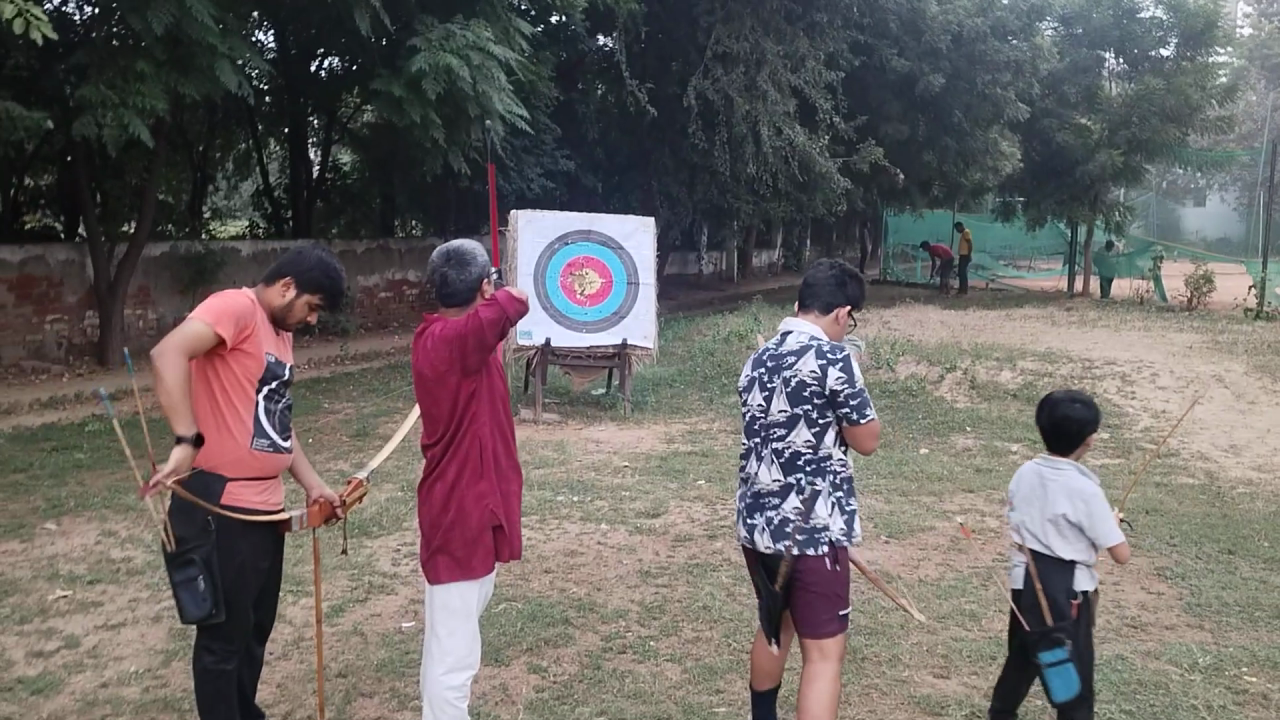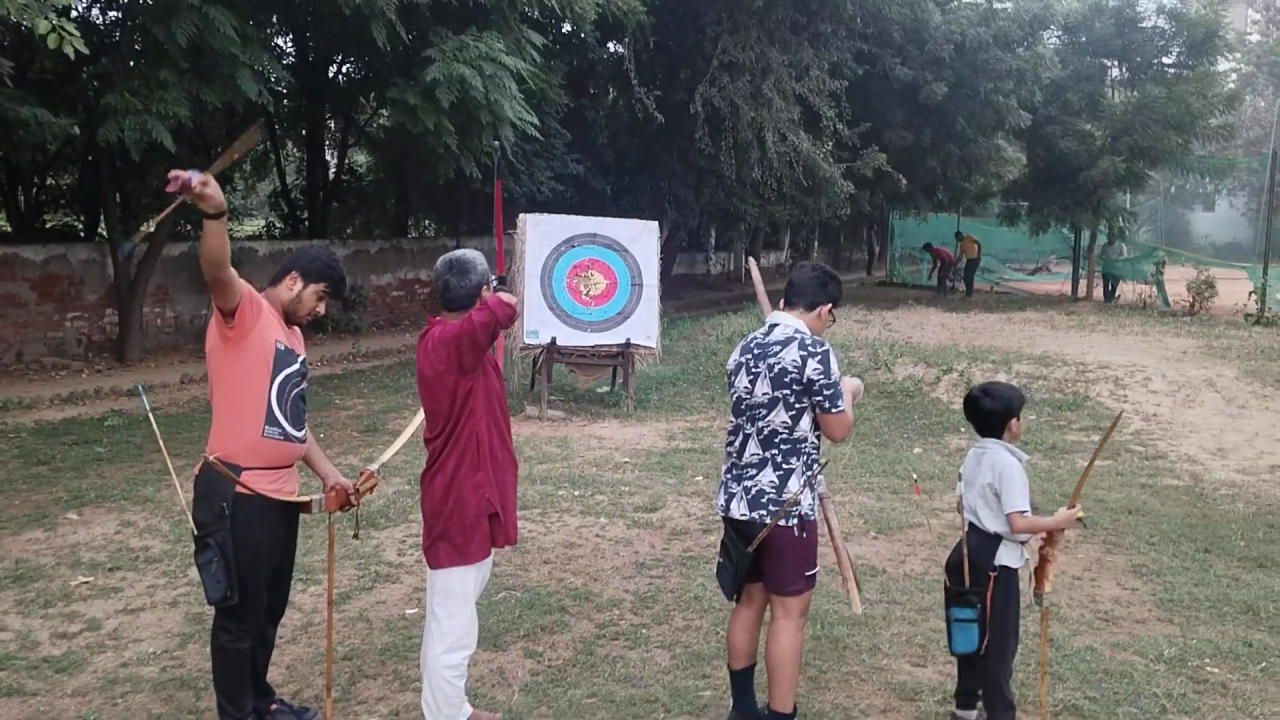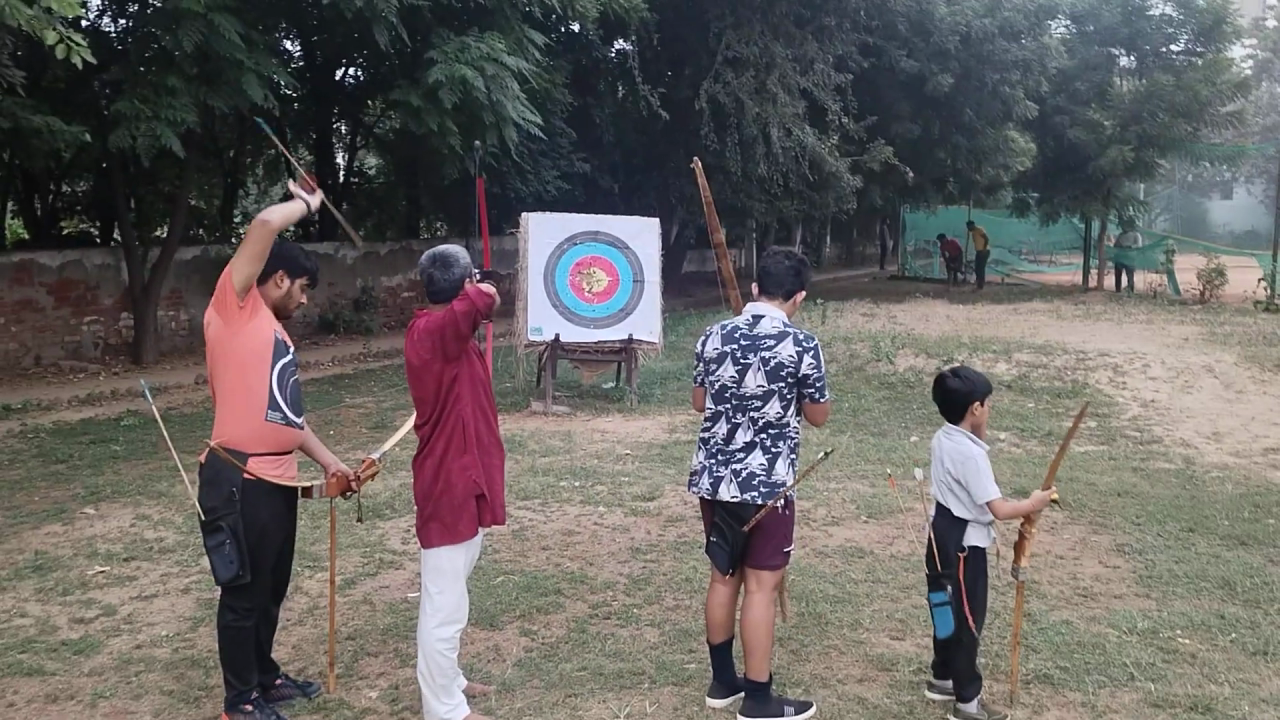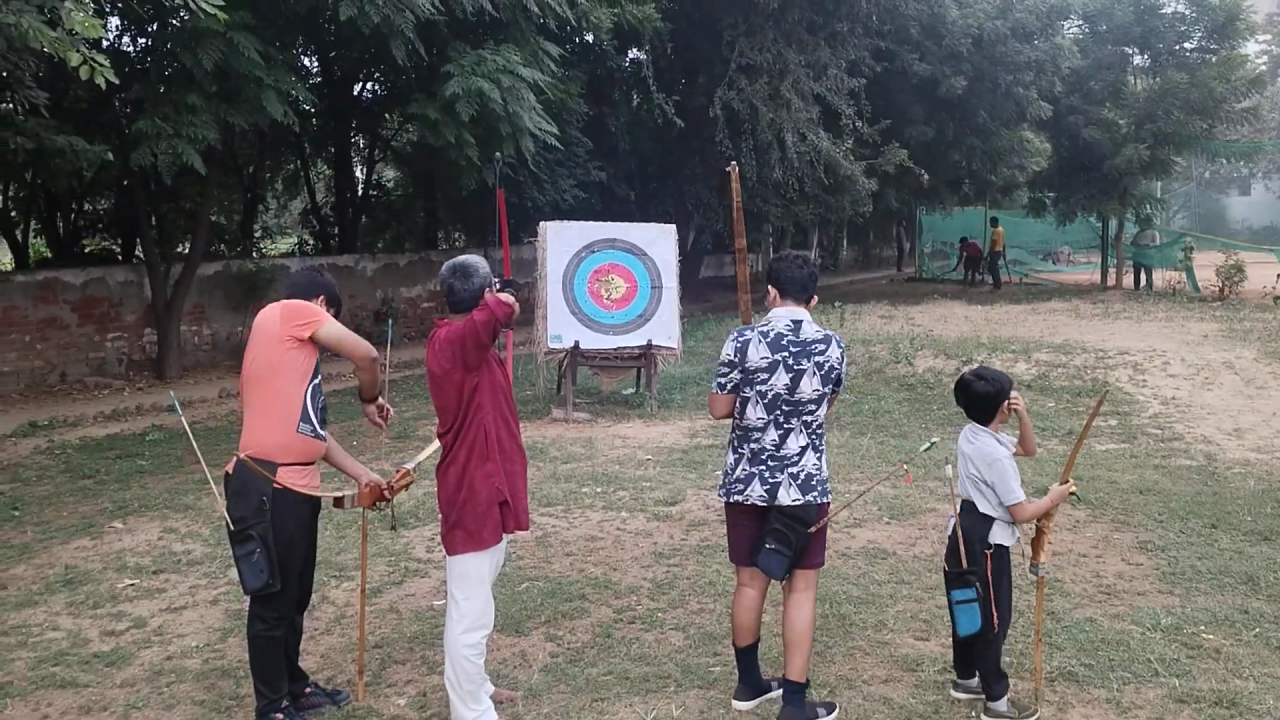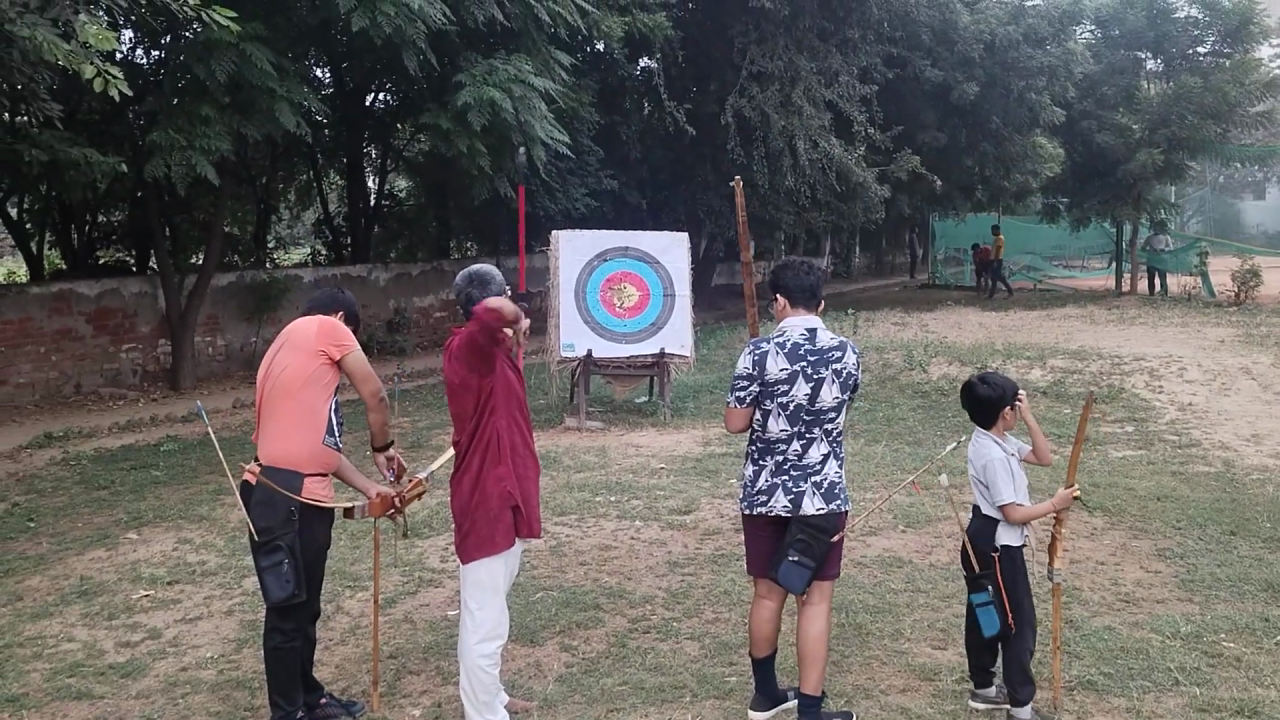
dt=0.7s
person 1, frame 1
left shoulder: (280, 330)
right shoulder: (235, 308)
right elbow: (167, 354)
left wrist: (313, 484)
right wrist: (187, 441)
left hip: (265, 506)
right hip: (222, 507)
left knee: (256, 627)
right knee: (225, 632)
person 1, frame 2
left shoulder: (292, 337)
right shoulder: (243, 312)
right elbow: (217, 271)
left wrist: (328, 472)
right wrist: (214, 211)
left hip: (280, 494)
right hip: (237, 494)
left knee: (270, 607)
right knee: (240, 611)
person 1, frame 3
left shoulder: (276, 330)
right shoulder: (235, 308)
right elbow: (263, 227)
left wrist: (329, 461)
right wrist: (304, 202)
left hip: (277, 480)
right hip: (241, 481)
left knee: (272, 588)
right knee: (244, 591)
person 1, frame 4
left shoulder: (290, 341)
right shoulder: (285, 313)
left elbow: (311, 427)
right elbow: (365, 356)
left wrist: (361, 474)
right wrist: (371, 400)
left hip: (294, 488)
right hip: (267, 488)
left knee: (294, 596)
right knee: (272, 601)
person 1, frame 5
left shoulder: (286, 349)
right shoulder: (326, 328)
right elbow: (374, 396)
left wrist: (369, 487)
right wrist: (383, 447)
left hip: (299, 496)
right hip: (287, 496)
left knee: (304, 606)
right knee: (288, 610)
person 2, frame 1
left shoulder: (437, 336)
right shoulder: (455, 339)
right elbow: (514, 301)
right wrist: (502, 298)
left hip: (460, 504)
right hip: (463, 510)
left knee: (453, 635)
right knee: (453, 647)
person 2, frame 2
left shoulder: (440, 338)
right shoulder: (453, 340)
right elbow: (503, 308)
right wrist: (498, 303)
left hip: (461, 495)
right hip: (463, 501)
left knee: (449, 619)
right knee: (452, 628)
person 2, frame 3
left shoulder: (434, 330)
right shoulder: (437, 330)
right elbow: (482, 299)
right wrist: (481, 294)
left hip: (456, 478)
right hip: (451, 483)
left knee: (445, 596)
right knee: (445, 604)
left ankle: (445, 681)
person 2, frame 4
left shoulder: (457, 339)
right shoulder: (457, 340)
right elbow: (503, 308)
right wrist: (500, 303)
left hip: (481, 485)
right hip: (474, 491)
left knee: (472, 602)
right knee: (471, 610)
person 2, frame 5
left shoulder: (479, 347)
right shoulder: (472, 346)
right elbow: (494, 310)
left wrist: (511, 338)
right wrist: (514, 318)
left hip: (495, 493)
right hip: (488, 498)
left knee: (484, 612)
right knee: (485, 619)
person 3, frame 1
left shoulder: (757, 360)
right shoulder: (832, 358)
right elbow: (867, 439)
left hip: (757, 522)
right hip: (812, 529)
left knee: (774, 629)
right knee: (823, 653)
person 3, frame 2
left shoulder: (745, 348)
right shoulder: (812, 352)
right elbow: (837, 430)
right wrist: (846, 394)
left hip: (737, 496)
right hip: (784, 504)
left knee: (748, 600)
right knee: (788, 612)
person 3, frame 3
left shoulder: (715, 335)
right shoulder: (801, 345)
right elbow: (818, 415)
left hip: (713, 477)
right hip: (764, 484)
left knee: (723, 577)
right knee: (761, 587)
left ankle: (723, 681)
person 3, frame 4
left shoulder: (744, 340)
right shoulder: (831, 346)
left elbow: (719, 408)
left hip: (746, 482)
right hip: (803, 485)
left knee: (750, 581)
right knee: (802, 587)
person 3, frame 5
left shoulder: (760, 352)
right shoulder: (847, 353)
left elbow: (735, 423)
left hip: (766, 493)
right hip: (823, 495)
left knee: (767, 593)
right knee: (816, 599)
person 4, frame 1
left shoulder: (1025, 473)
right shoulder: (1084, 490)
right elbow: (1121, 554)
right wrist: (1112, 522)
left hip: (1025, 579)
right hip: (1065, 587)
left knee: (1022, 655)
right knee: (1073, 669)
person 4, frame 2
left shoulder: (975, 454)
right shoulder: (1008, 463)
left elbow: (961, 506)
right elbow: (1018, 523)
right wrist: (1057, 521)
left hip: (970, 552)
right hip: (996, 560)
right knee: (999, 644)
person 4, frame 3
left shoulder: (943, 437)
right shoulder: (969, 453)
right elbow: (999, 509)
left wrist: (979, 427)
right wrist: (1032, 504)
left hip: (944, 534)
right hip: (963, 541)
left knee: (950, 614)
right knee: (967, 621)
left ankle: (942, 679)
person 4, frame 4
left shoulder: (971, 435)
right shoulder: (996, 455)
left elbow: (1028, 449)
right elbow: (1021, 513)
left wrist: (1023, 416)
right wrist: (1052, 499)
left hip: (966, 533)
right hip: (986, 542)
right knee: (992, 619)
left ankle: (965, 679)
person 4, frame 5
left shoulder: (995, 440)
right shoulder: (994, 456)
left elbow: (1044, 458)
right elbow: (1013, 513)
left wrist: (1029, 417)
right wrist: (1055, 504)
left hip: (981, 540)
right hip: (999, 546)
left knee: (982, 616)
right knee: (1019, 624)
left ankle: (983, 688)
